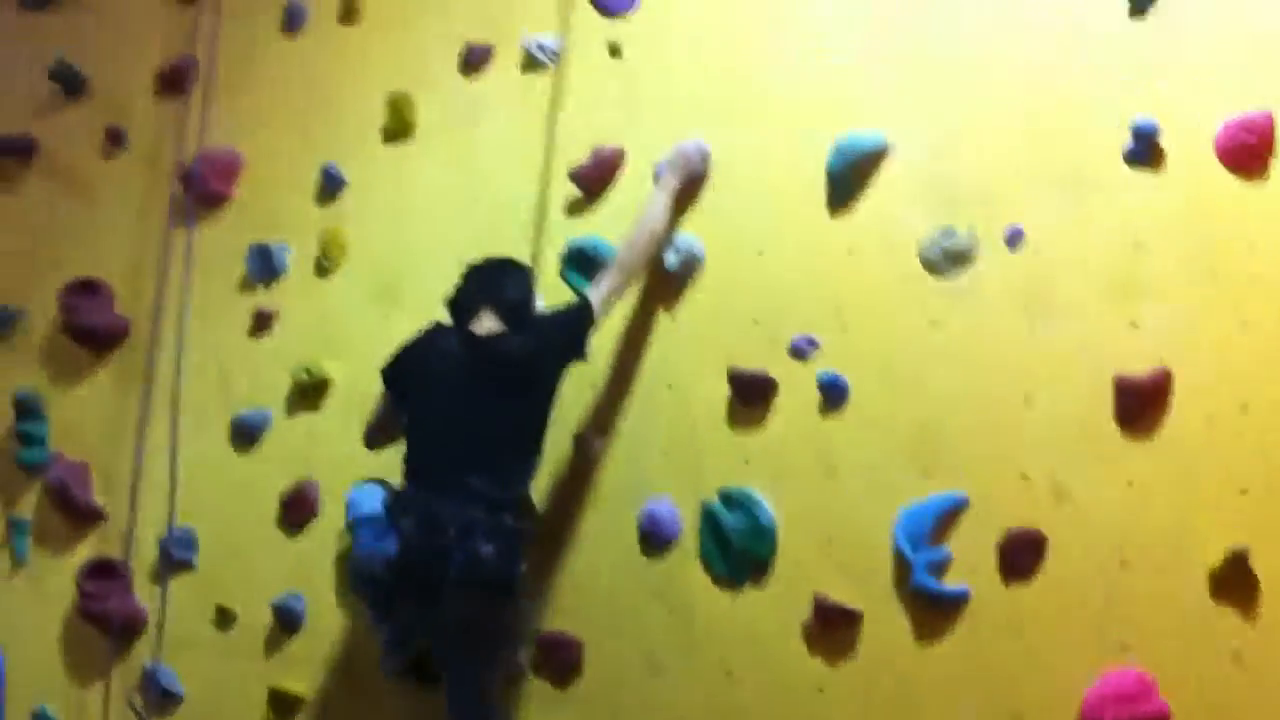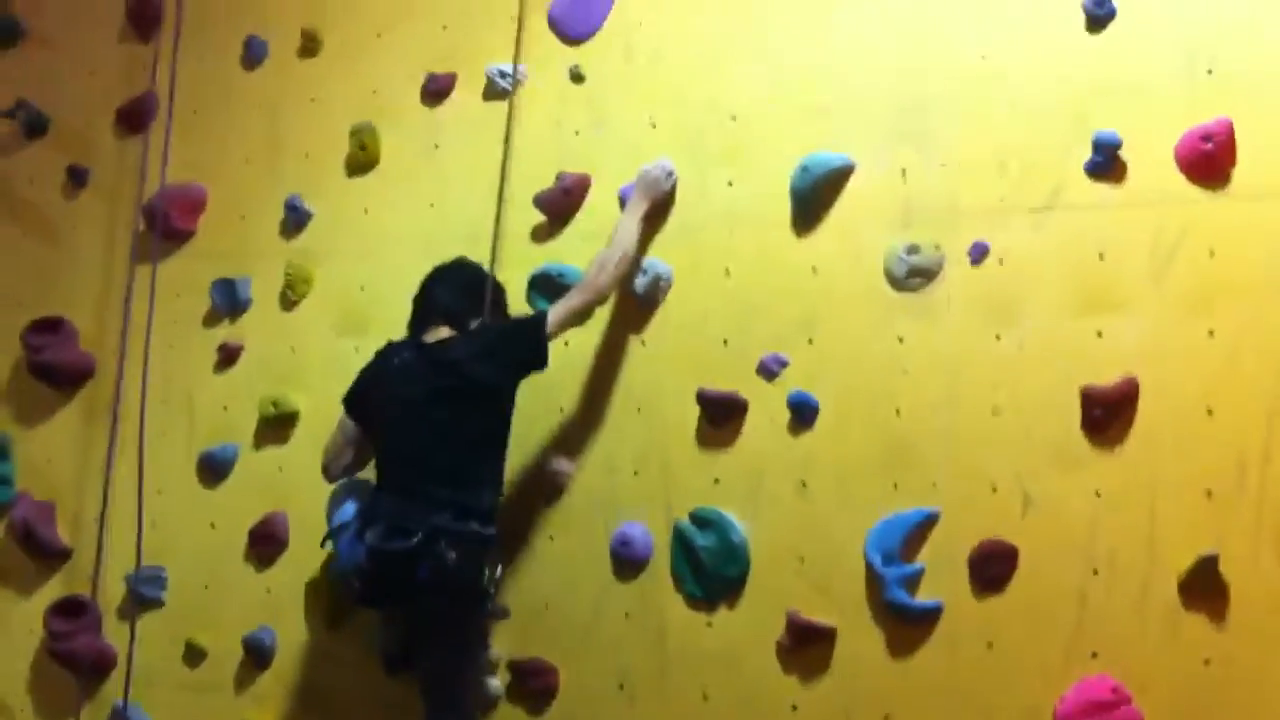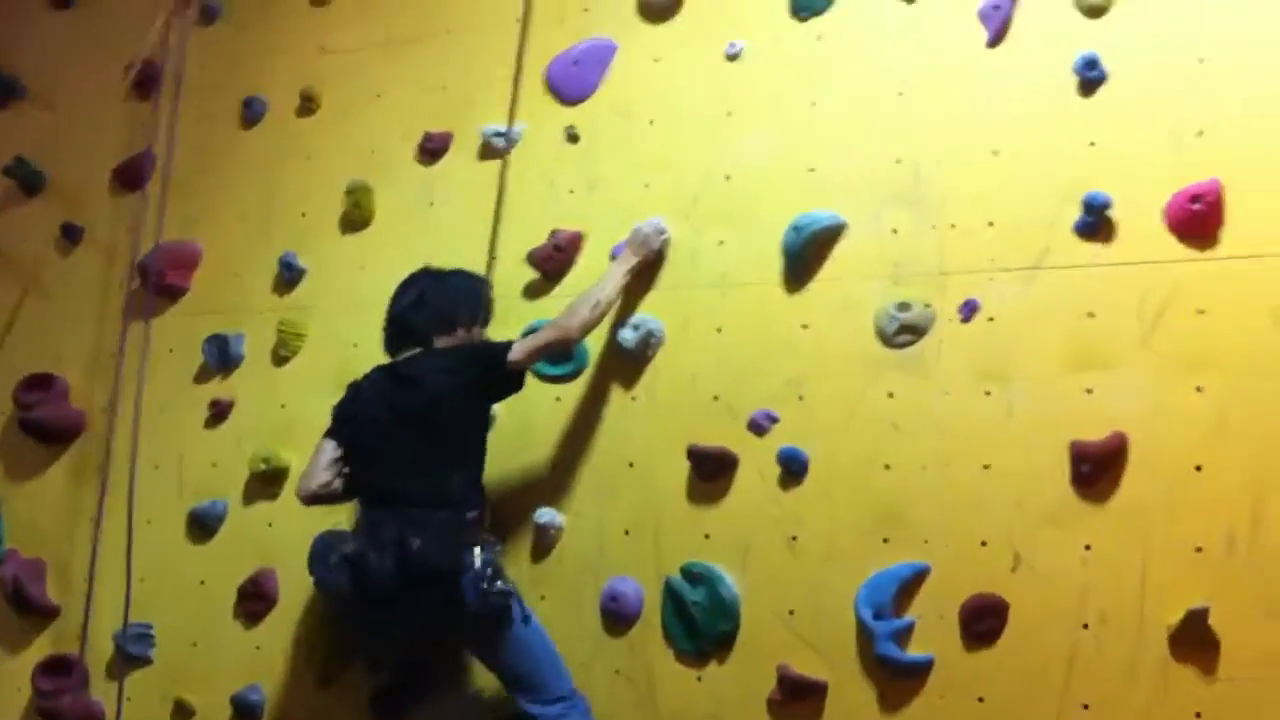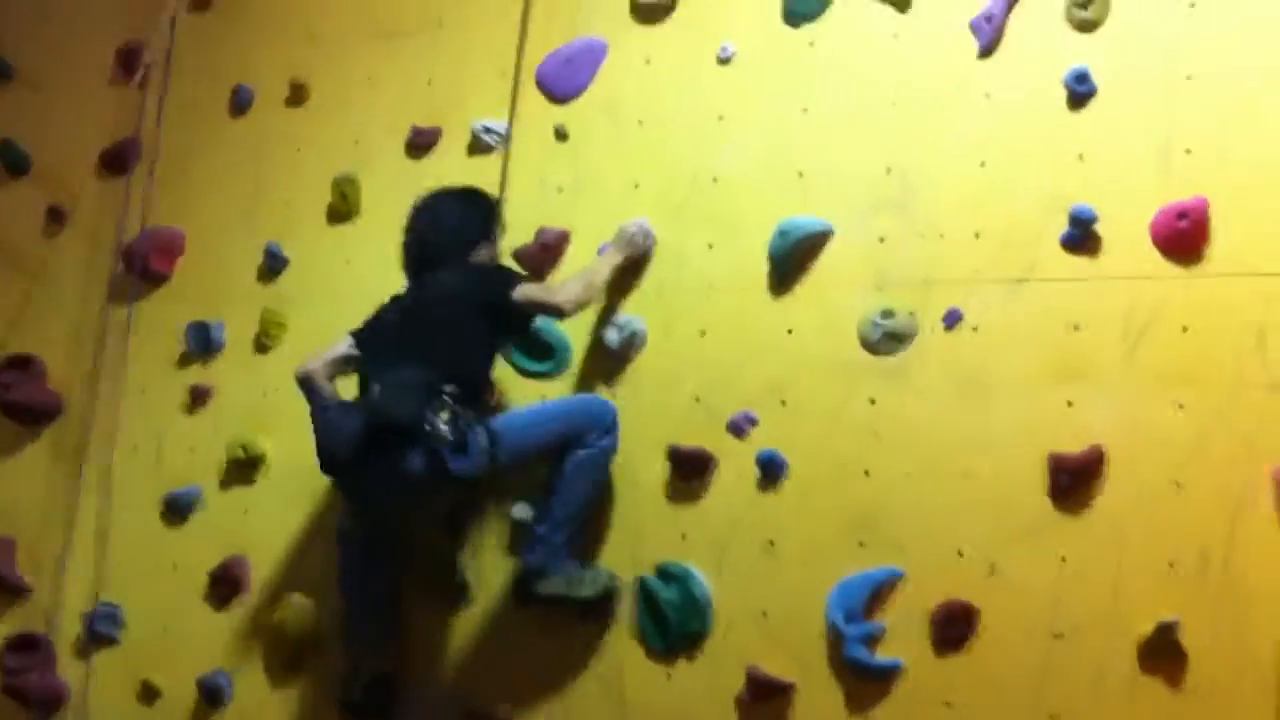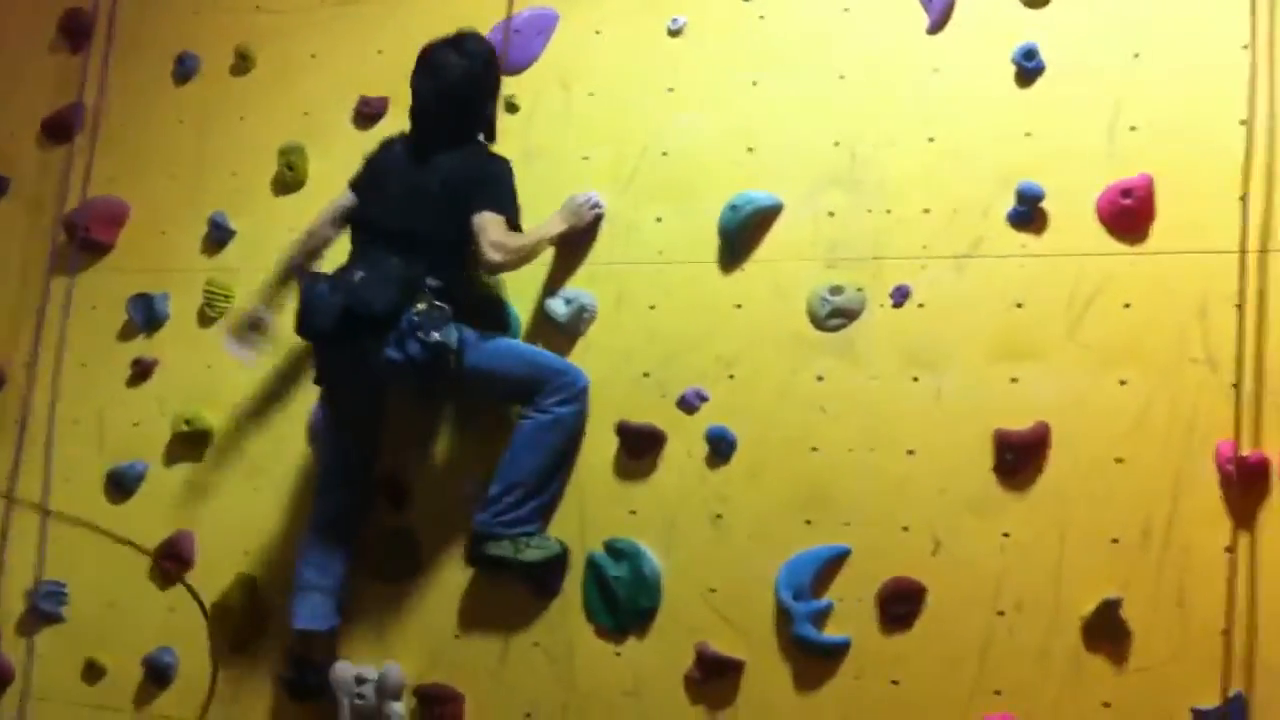
dt=0.7s
person 1, frame 1
left shoulder: (426, 351)
right shoulder: (543, 344)
left elbow: (375, 437)
right elbow: (627, 267)
right wrist: (672, 181)
left hip: (402, 555)
right hip: (486, 568)
left knee: (364, 498)
left ankle: (409, 649)
person 1, frame 2
left shoulder: (386, 367)
right shoulder: (495, 352)
left elbow: (335, 467)
right elbow: (594, 290)
right wrist: (639, 204)
left hip: (375, 562)
right hip: (453, 569)
left knee: (349, 504)
left ankle: (407, 638)
person 1, frame 3
left shoulder: (362, 396)
right shoulder: (468, 369)
left elbow: (311, 487)
right elbow: (567, 330)
right wrist: (628, 260)
left hip: (376, 581)
right hip: (458, 574)
left knee: (328, 553)
left ankle: (397, 672)
person 1, frame 4
left shoulder: (396, 309)
right shoulder: (481, 283)
left elbow: (311, 371)
right elbow: (563, 300)
left wrist: (349, 428)
right wrist: (615, 254)
left hip: (367, 460)
right hip: (434, 447)
left knee: (365, 545)
right knee: (595, 418)
left ankle: (368, 677)
right ankle: (547, 567)
person 1, frame 5
left shoulder: (392, 153)
right shoulder: (484, 168)
left elbow: (319, 231)
right elbow: (494, 253)
left wrist: (267, 302)
right wrist: (558, 225)
left hip: (347, 334)
left knee: (340, 492)
right knee: (564, 388)
left ankle: (311, 637)
right ankle: (500, 530)
